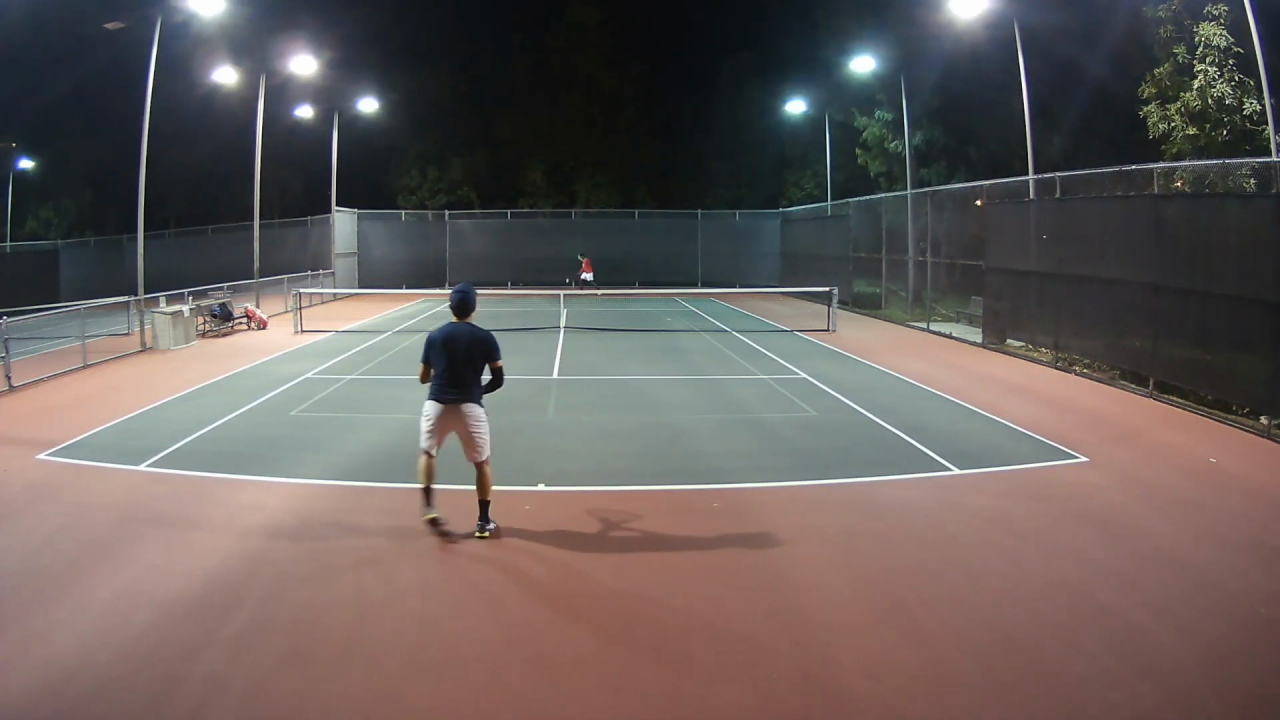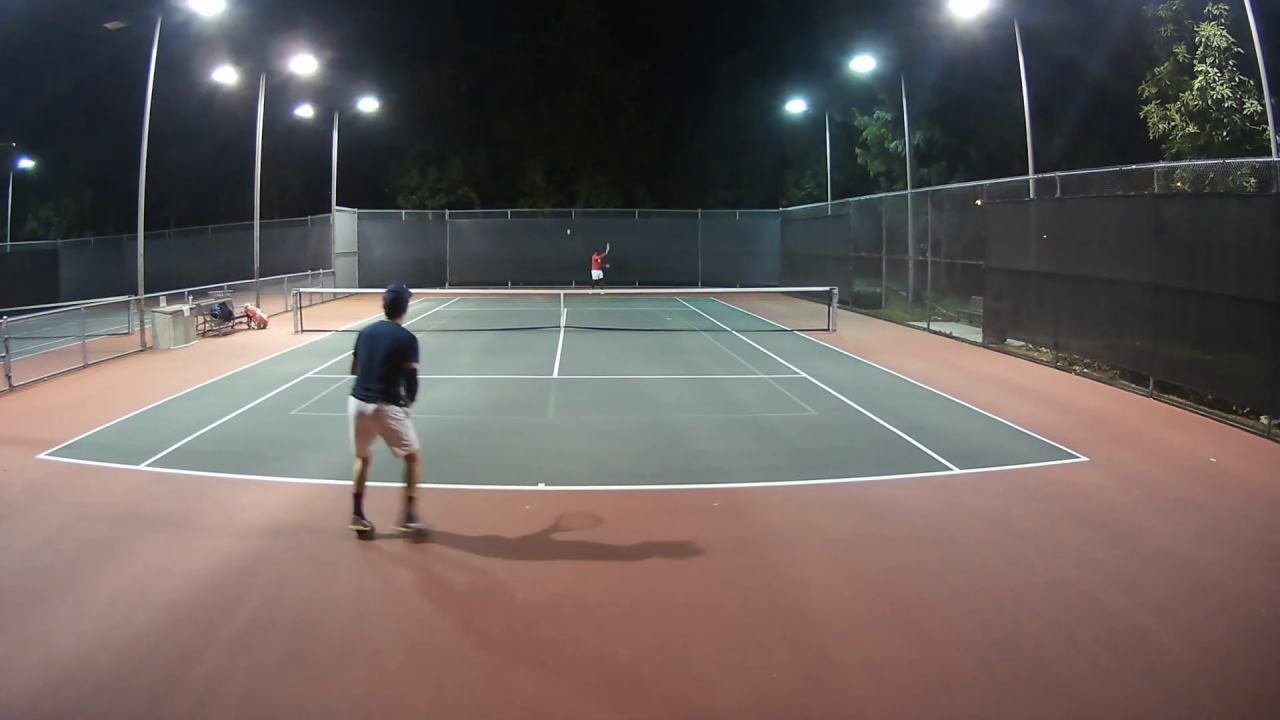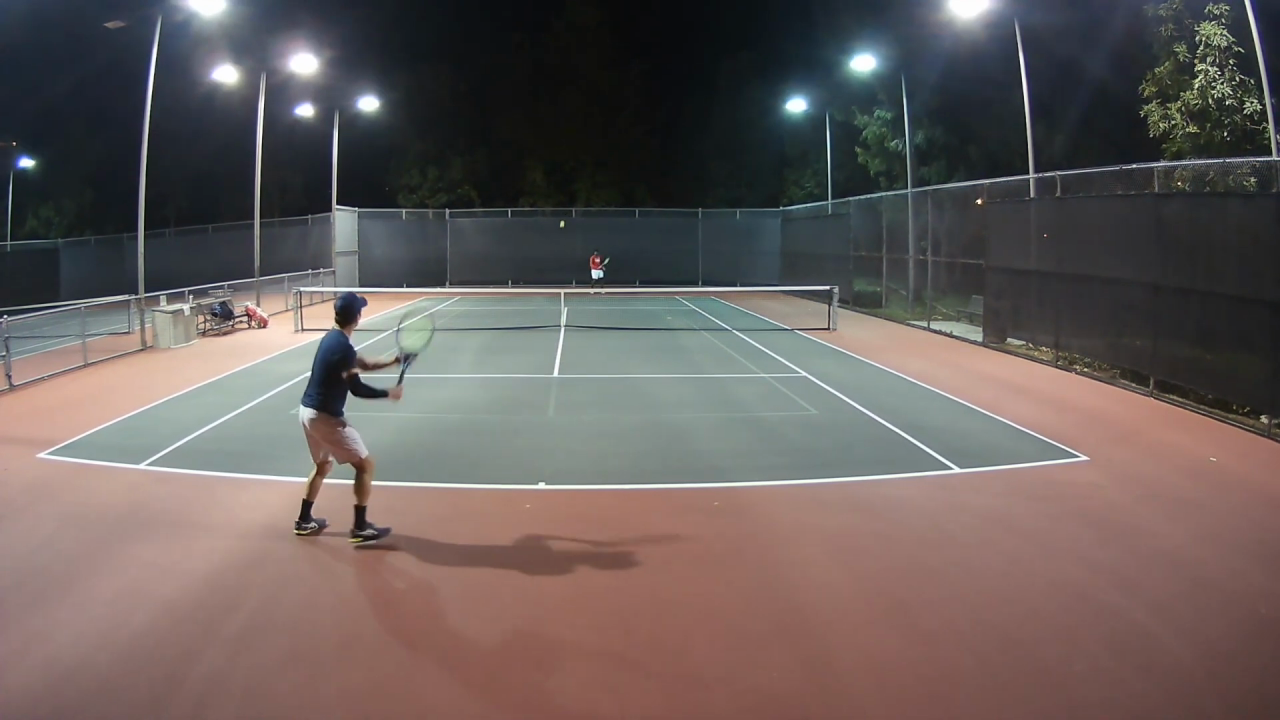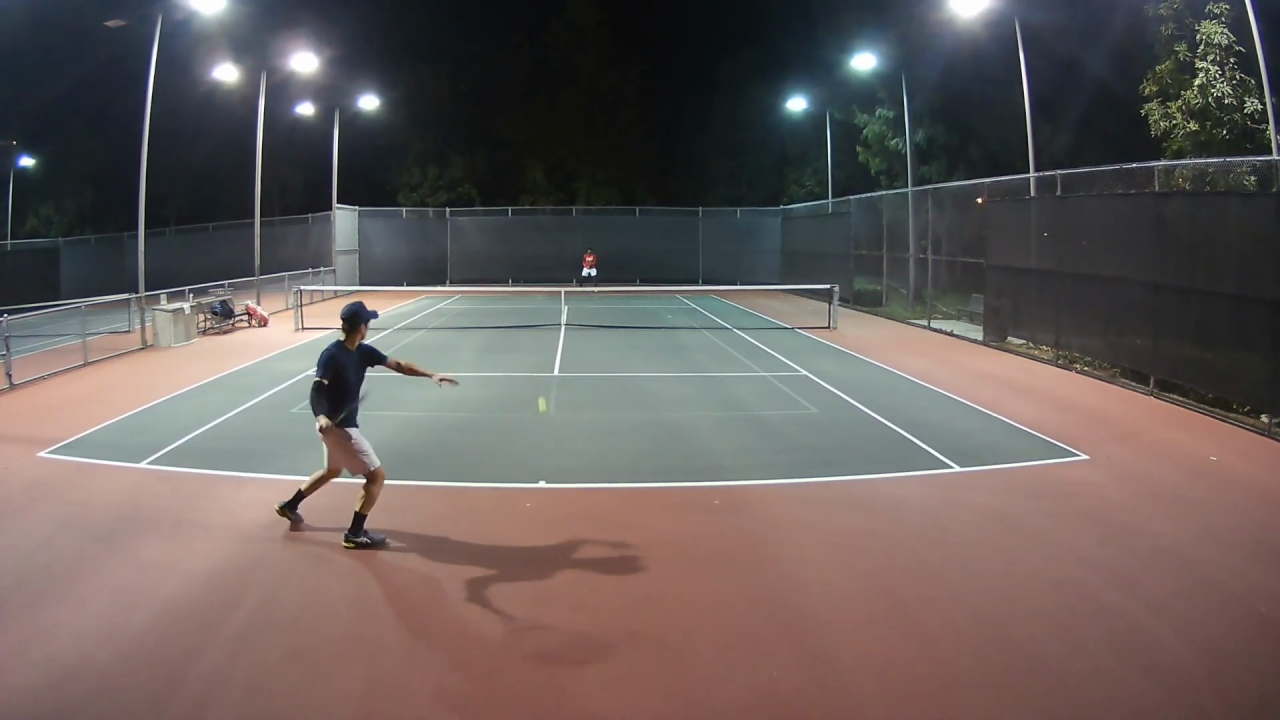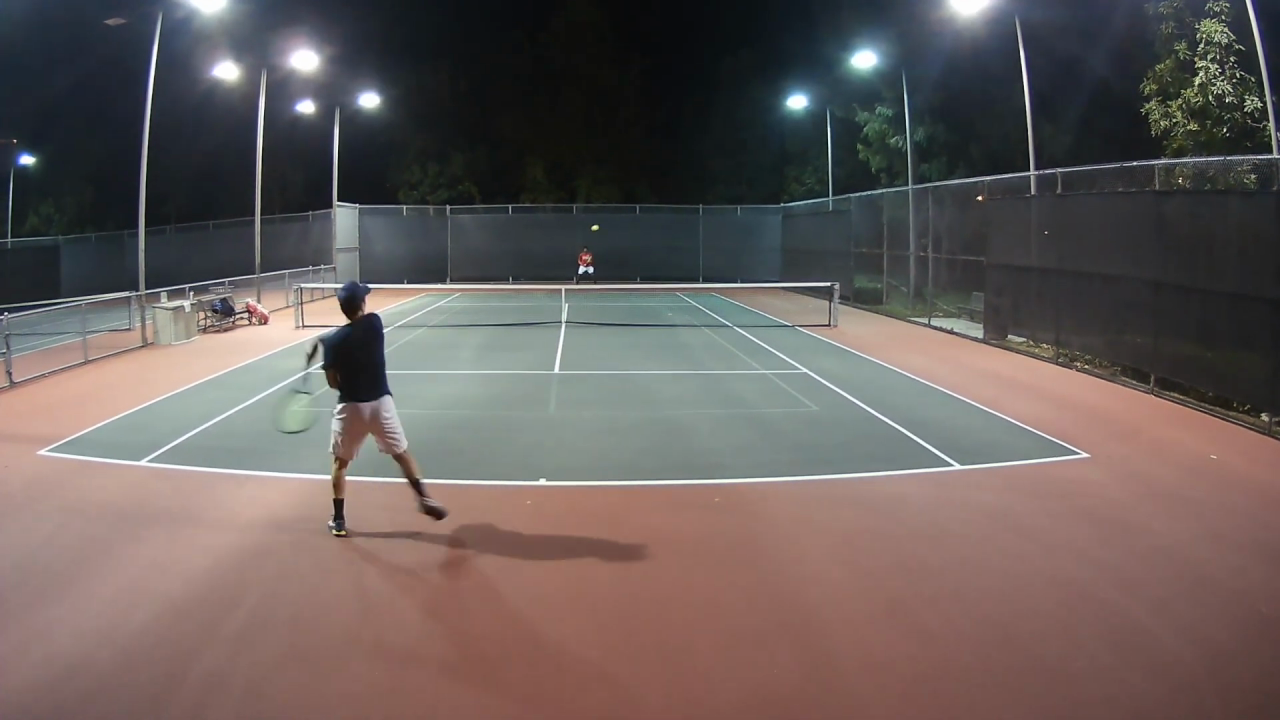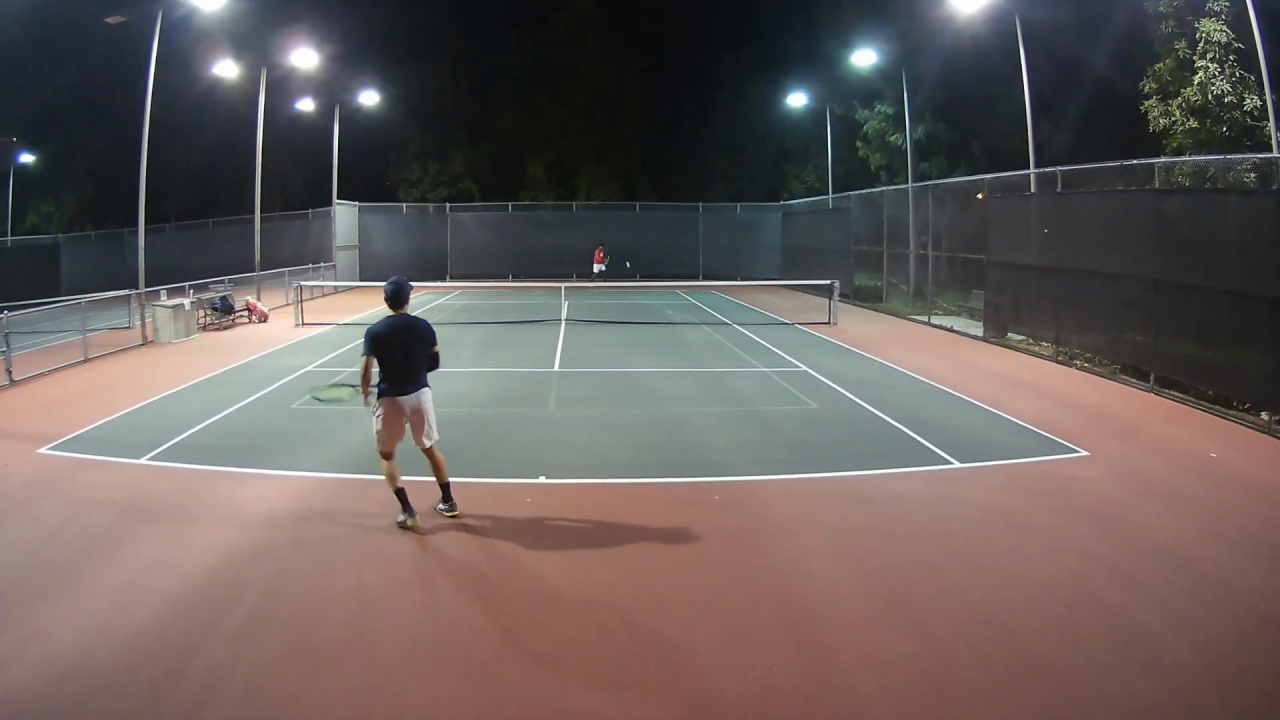
dt=0.5s
person 1, frame 1
left shoulder: (435, 337)
right shoulder: (486, 339)
left elbow: (424, 378)
right elbow: (499, 380)
left hip: (437, 405)
right hip: (469, 408)
left knee: (428, 455)
right knee: (482, 464)
left ankle: (429, 508)
right ankle: (484, 522)
person 1, frame 2
left shoulder: (365, 333)
right shoulder: (407, 340)
left elbow: (354, 370)
right elbow: (411, 380)
right wrist: (409, 401)
left hip: (358, 403)
right hip: (387, 408)
left knee: (363, 459)
right knee: (413, 458)
left ankle: (358, 515)
right ankle: (408, 517)
person 1, frame 3
left shoulder: (334, 339)
right shoulder: (341, 347)
left elbow: (363, 365)
right elbow: (357, 388)
left wrist: (391, 362)
right wrist: (388, 394)
left hip: (308, 411)
right hip: (325, 417)
left knee: (323, 465)
right knee: (365, 465)
left ankle: (305, 521)
right ankle: (360, 527)
person 1, frame 4
left shoulder: (363, 351)
right shoulder: (330, 355)
left elbow: (396, 365)
right elbow: (316, 393)
left wrist: (431, 375)
right wrist: (320, 416)
left hip: (342, 425)
right hip: (337, 426)
left knee: (331, 470)
right knee: (376, 476)
left ankle: (290, 505)
right ankle: (355, 533)
person 1, frame 5
left shoulder: (332, 342)
right shoulder: (374, 322)
left elbow: (334, 384)
left hip: (351, 407)
right hip: (381, 403)
left knee: (340, 463)
right knee: (402, 455)
left ankle: (338, 520)
right ankle: (423, 499)
person 1, frame 6
left shoulder: (375, 331)
right shoulder: (423, 327)
left elbow: (367, 371)
right elbow: (434, 363)
left wrist: (365, 393)
left hip: (391, 400)
right hip: (420, 395)
left knee: (387, 456)
right knee: (430, 449)
left ankle: (407, 510)
right ankle: (448, 502)
